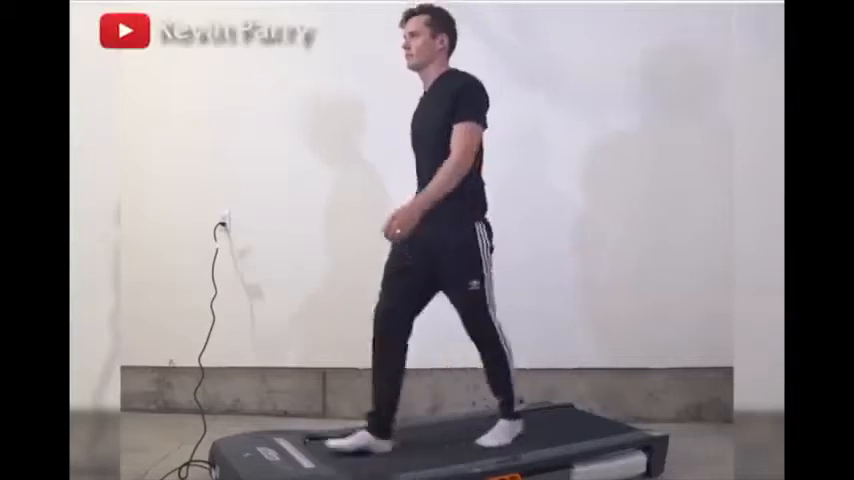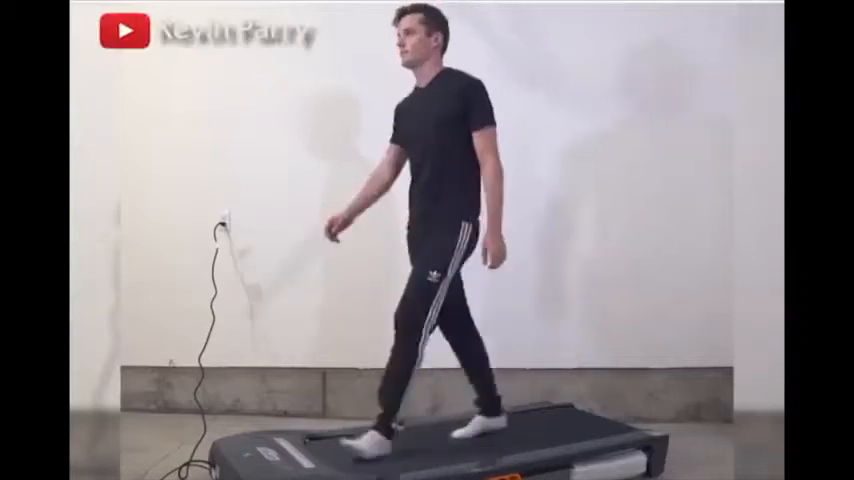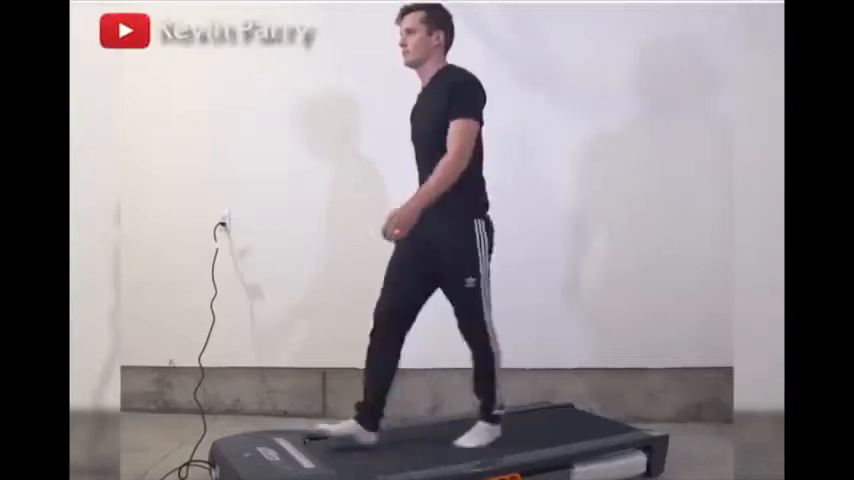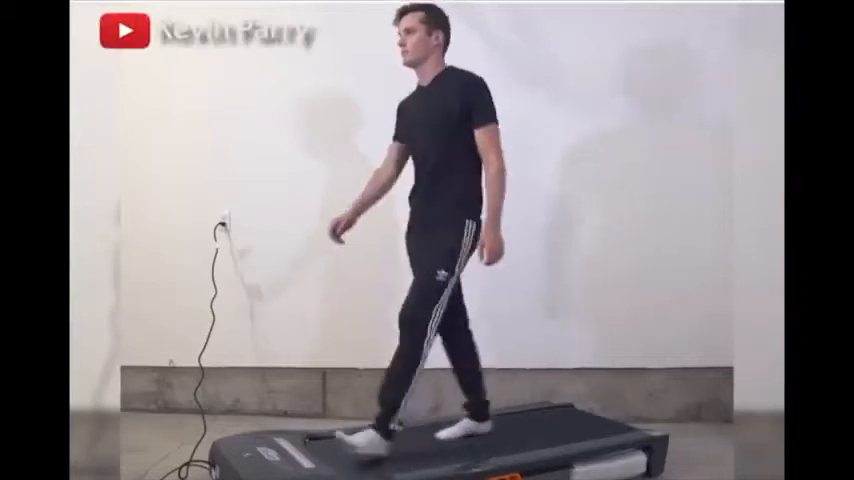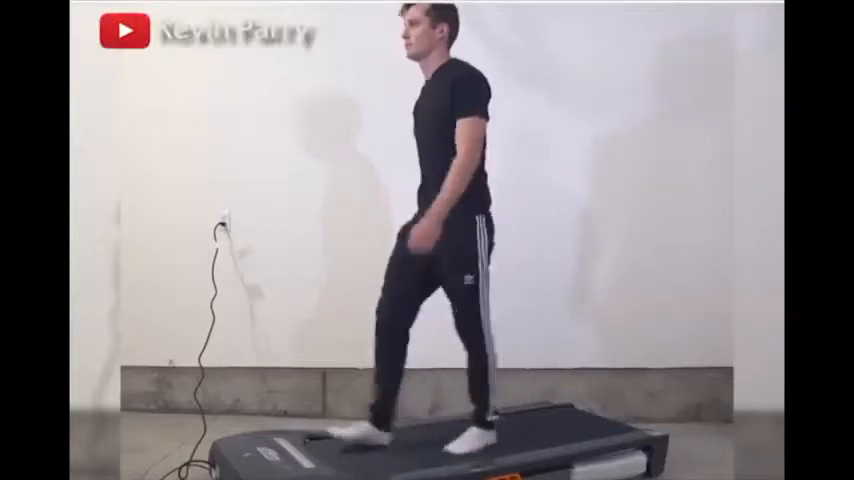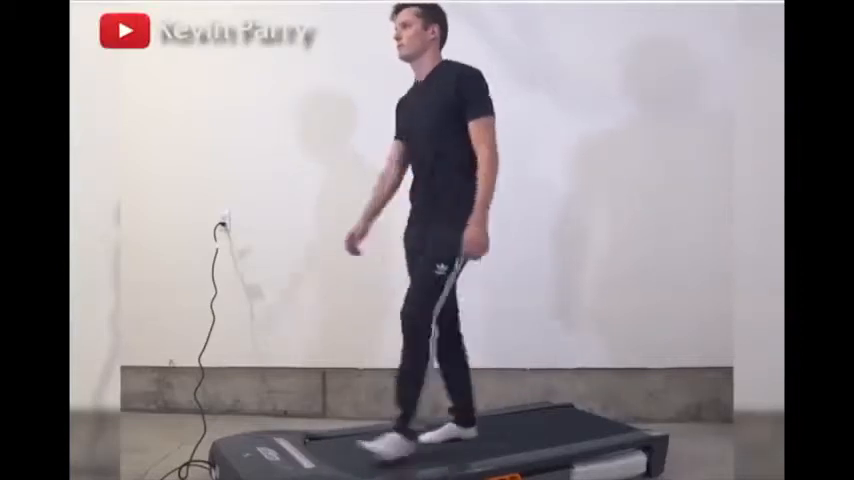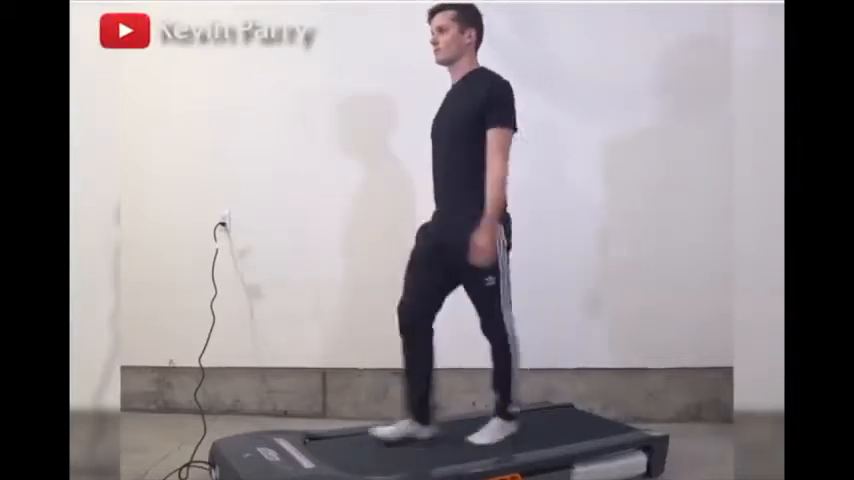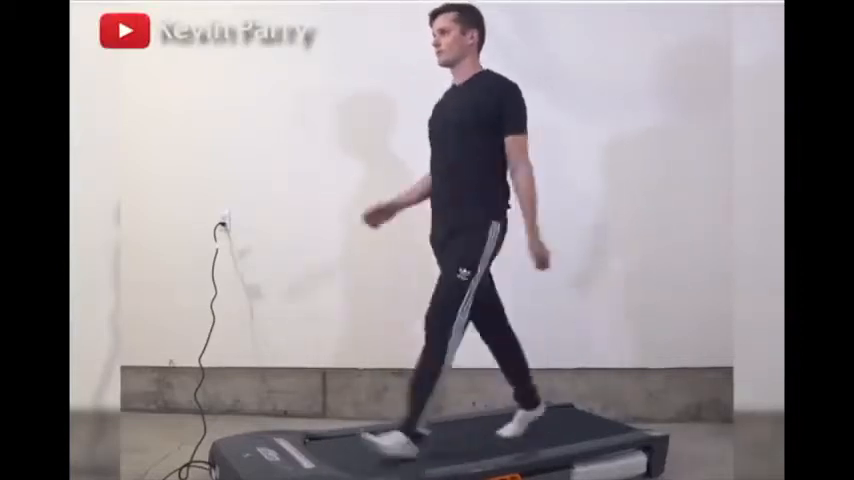
dt=0.3s
person 1, frame 1
left shoulder: (465, 89)
right shoulder: (424, 105)
left elbow: (463, 159)
left wrist: (415, 208)
left hip: (461, 228)
right hip: (416, 232)
left knee: (482, 328)
right knee: (387, 322)
left ankle: (510, 415)
right ankle: (378, 430)
person 1, frame 2
left shoulder: (466, 89)
right shoulder: (406, 107)
left elbow: (489, 163)
right elbow: (387, 171)
left wrist: (494, 230)
right wrist: (348, 214)
left hip: (453, 227)
right hip: (422, 227)
left knee: (410, 322)
right knee: (454, 323)
left ankle: (383, 429)
right ankle: (490, 410)
person 1, frame 3
left shoulder: (462, 86)
right shoulder: (426, 98)
left elbow: (459, 156)
left wrist: (413, 208)
left hip: (460, 225)
right hip: (418, 227)
left knee: (475, 325)
right knee: (387, 319)
left ankle: (490, 417)
right ankle: (365, 421)
person 1, frame 4
left shoulder: (467, 87)
right shoulder: (409, 105)
left elbow: (493, 162)
right elbow: (390, 168)
left wrist: (492, 227)
right wrist: (353, 213)
left hip: (455, 222)
right hip: (421, 225)
left knee: (416, 320)
right knee: (449, 323)
left ankle: (383, 430)
right ankle: (478, 414)
person 1, frame 5
left shoulder: (466, 80)
right shoulder: (428, 92)
left elbow: (468, 156)
left wrist: (435, 217)
left hip: (462, 223)
right hip: (424, 223)
left knee: (471, 325)
right knee: (389, 316)
left ankle: (483, 423)
right ankle: (378, 422)
person 1, frame 6
left shoulder: (463, 81)
right shoulder: (407, 101)
left elbow: (486, 155)
right elbow: (394, 169)
left wrist: (478, 220)
right wrist: (364, 222)
left hip: (454, 219)
right hip: (422, 221)
left knee: (417, 318)
right knee: (443, 323)
left ankle: (404, 430)
right ankle: (463, 419)
person 1, frame 7
left shoulder: (493, 89)
right shoulder: (452, 98)
left elbow: (497, 163)
left wrist: (488, 227)
left hip: (479, 227)
right hip: (442, 225)
left knee: (495, 323)
right knee: (412, 313)
left ankle: (505, 414)
right ankle: (419, 416)
person 1, frame 8
left shoulder: (499, 92)
right shoulder: (445, 103)
left elbow: (520, 168)
left wrist: (533, 234)
right wrist: (395, 205)
left hip: (479, 226)
right hip: (447, 226)
left knee: (442, 324)
right knee: (489, 322)
left ankle: (411, 431)
right ankle: (528, 403)
